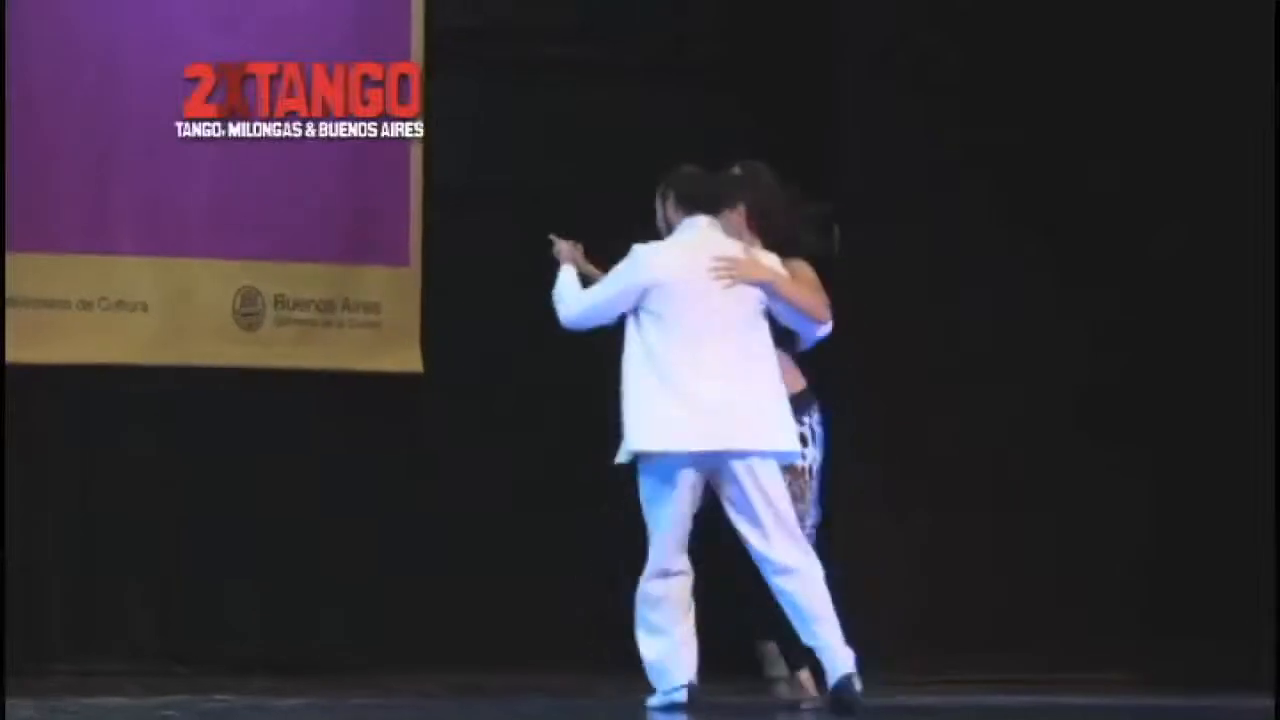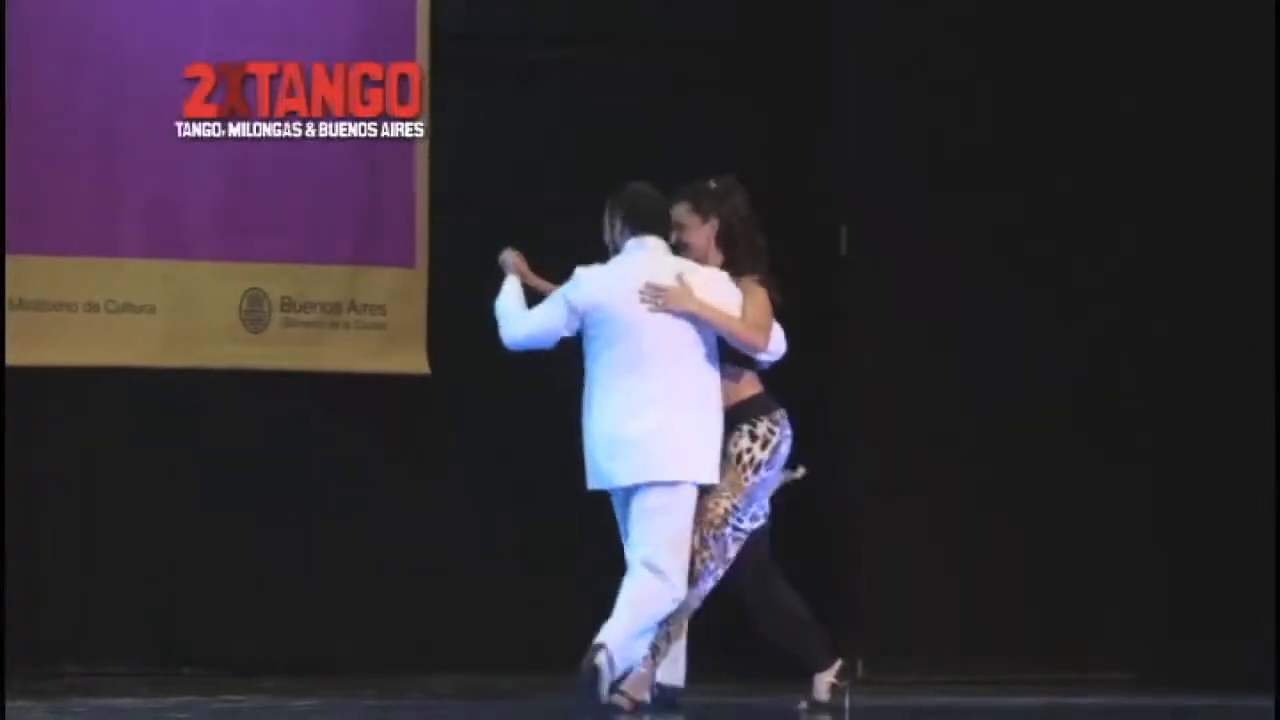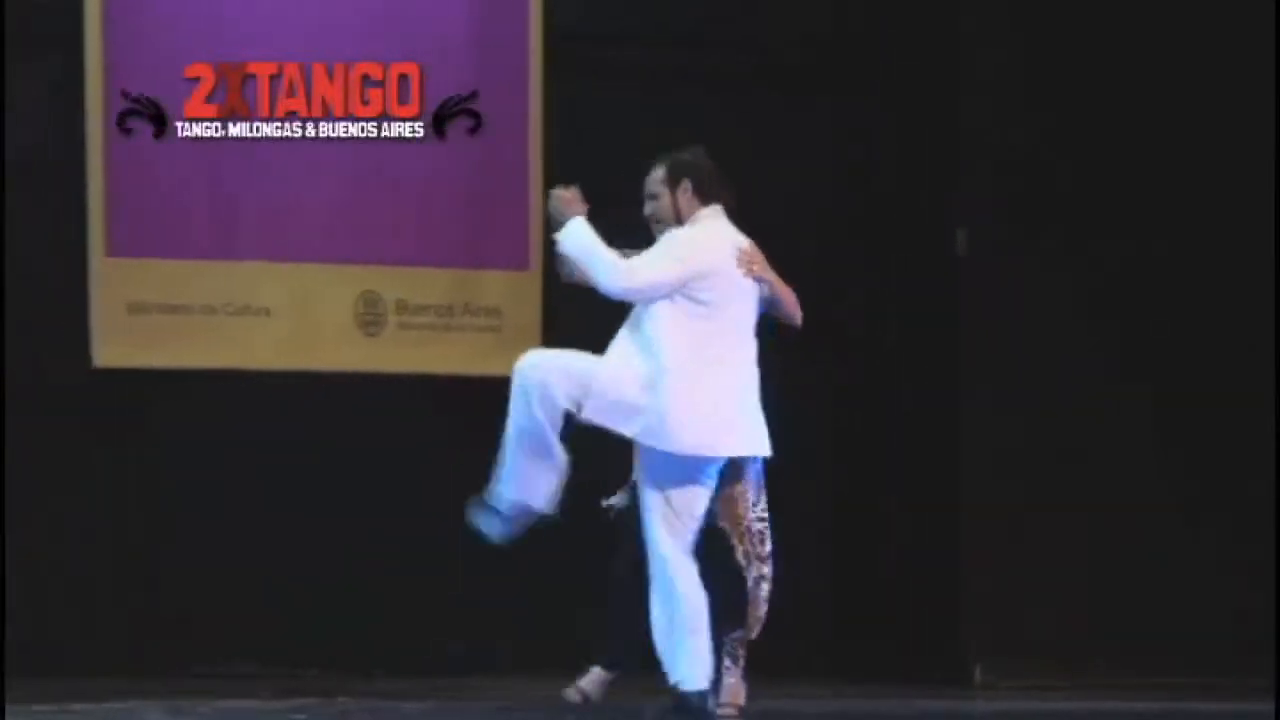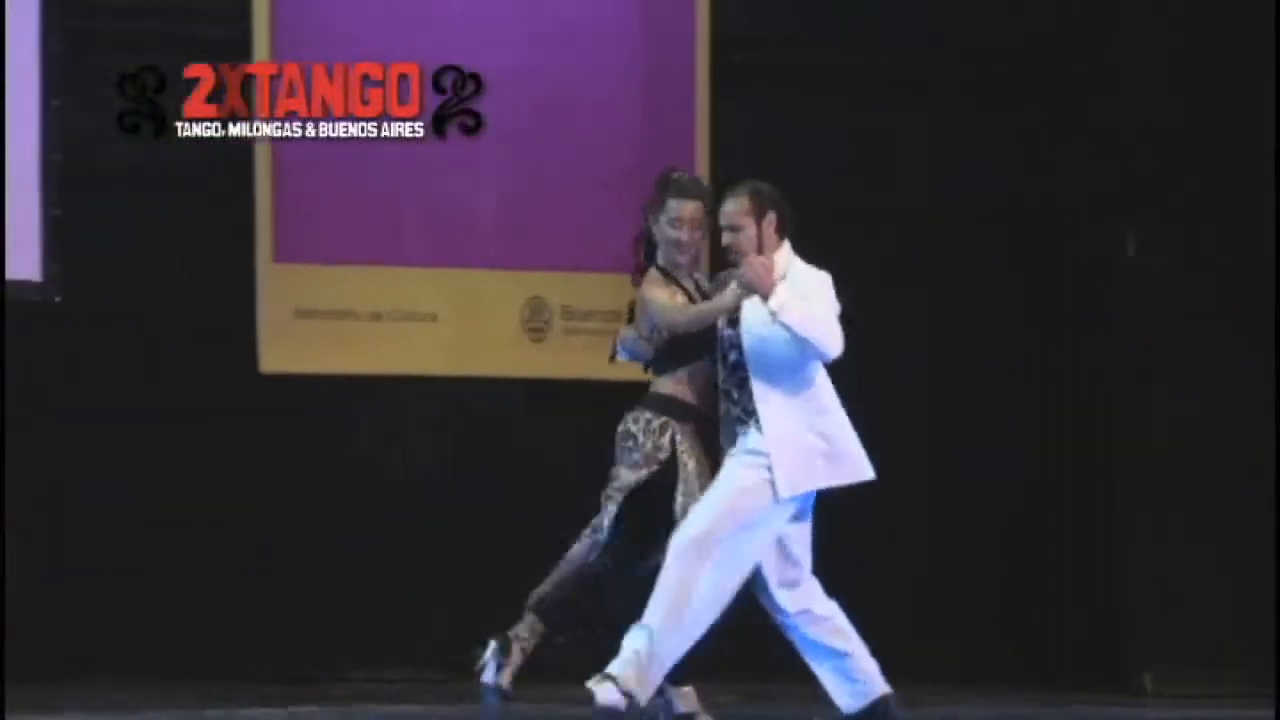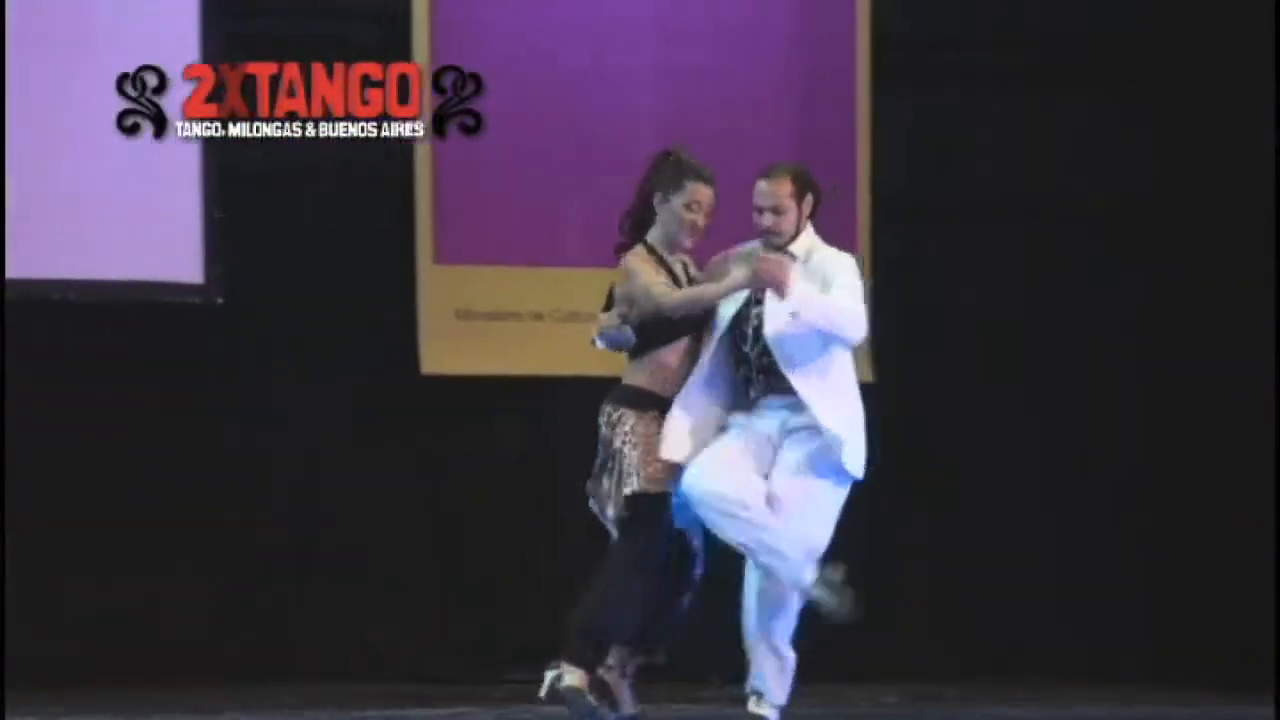
dt=0.5s
person 1, frame 1
left shoulder: (649, 260)
right shoulder: (757, 263)
left elbow: (575, 314)
right elbow: (816, 324)
left wrist: (568, 269)
right wrist: (784, 353)
left hip: (674, 429)
right hip: (748, 427)
left knee: (666, 563)
right knee: (788, 554)
right ankle: (838, 668)
person 1, frame 2
left shoulder: (591, 284)
right shoulder: (708, 282)
left elbow: (517, 334)
right elbow: (771, 347)
left wrist: (512, 280)
right wrist: (737, 354)
left hip: (615, 447)
right hip: (675, 448)
left knee: (647, 568)
right knee: (658, 575)
right ankle: (612, 649)
person 1, frame 3
left shoulder: (688, 244)
right shoulder: (740, 250)
left elbow: (623, 281)
left wrist: (571, 223)
left hip: (662, 403)
right hip: (705, 418)
left knee: (537, 371)
right knee: (671, 554)
left ankle: (520, 497)
person 1, frame 4
left shoulder: (806, 280)
right shoulder: (739, 287)
left elbow: (828, 343)
left wrist: (773, 295)
left hip: (782, 446)
right hip: (761, 446)
left knee: (695, 551)
right knee: (790, 591)
person 1, frame 5
left shoulder: (832, 265)
right shoulder: (736, 265)
left elbow: (847, 330)
left wrist: (788, 288)
left hip: (818, 430)
right hip: (749, 424)
left knee: (770, 561)
right knee: (705, 484)
right ankle: (806, 574)
person 2, frame 1
left shoulder: (789, 268)
right shoulder: (714, 267)
left elbow: (820, 314)
left wrist: (769, 276)
right wrist: (585, 269)
left hip: (791, 415)
left ankle: (797, 666)
right ankle: (779, 662)
person 2, frame 2
left shoulder: (747, 286)
right shoulder: (678, 283)
left elbow: (756, 339)
left wrist: (694, 308)
right wrist: (535, 282)
left hip: (756, 428)
right hip: (720, 430)
left knee: (708, 541)
right knee: (750, 568)
left ankle: (646, 673)
right ankle: (825, 669)
person 2, frame 3
left shoulder: (731, 261)
left elbow: (791, 314)
right elbow: (580, 274)
left wrist: (766, 278)
left knee: (742, 543)
right knee: (641, 548)
left ankle: (733, 677)
right ankle: (602, 668)
person 2, frame 4
left shoulder: (697, 281)
right shoulder: (654, 289)
right elbow: (684, 321)
right wrist: (739, 294)
left hip: (683, 428)
right hip: (663, 429)
left knee: (611, 552)
left ankle: (518, 645)
person 2, frame 5
left shoulder: (688, 264)
right shoulder: (637, 266)
right elbow: (670, 303)
right wrist: (744, 279)
right hip: (639, 419)
left knee: (679, 556)
right knee: (648, 553)
left ankle: (619, 668)
right ankle: (574, 671)
